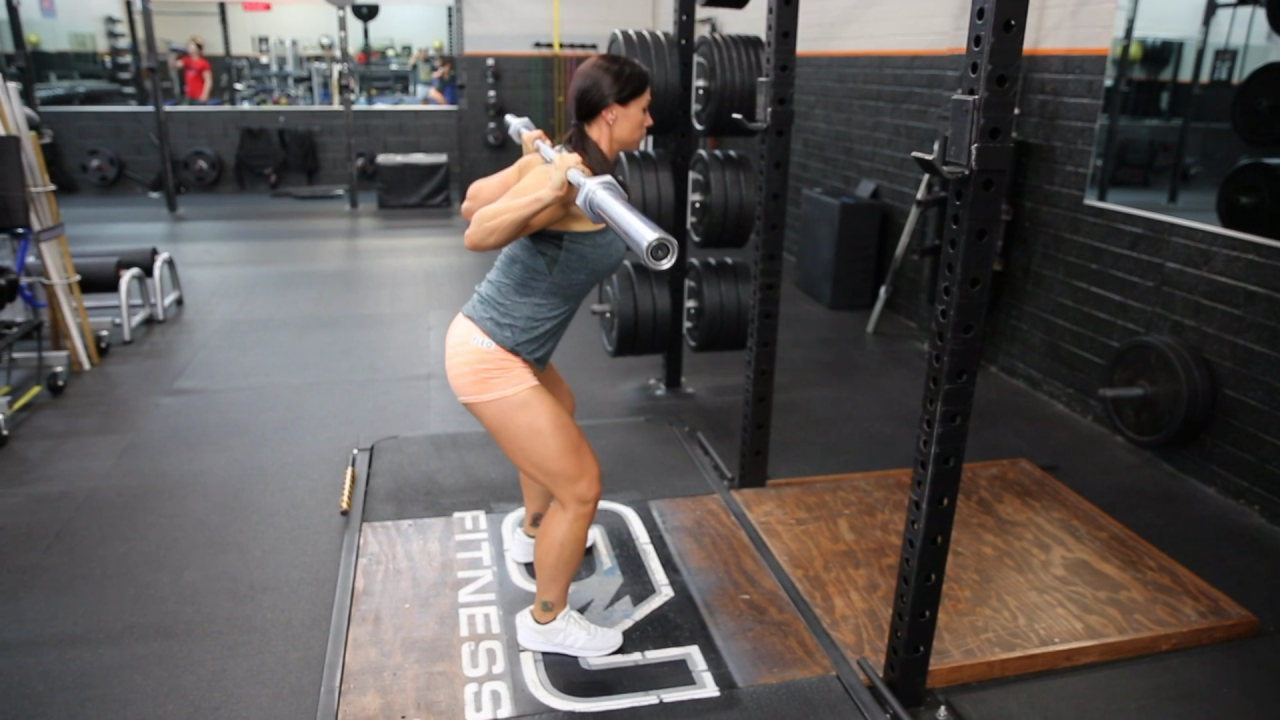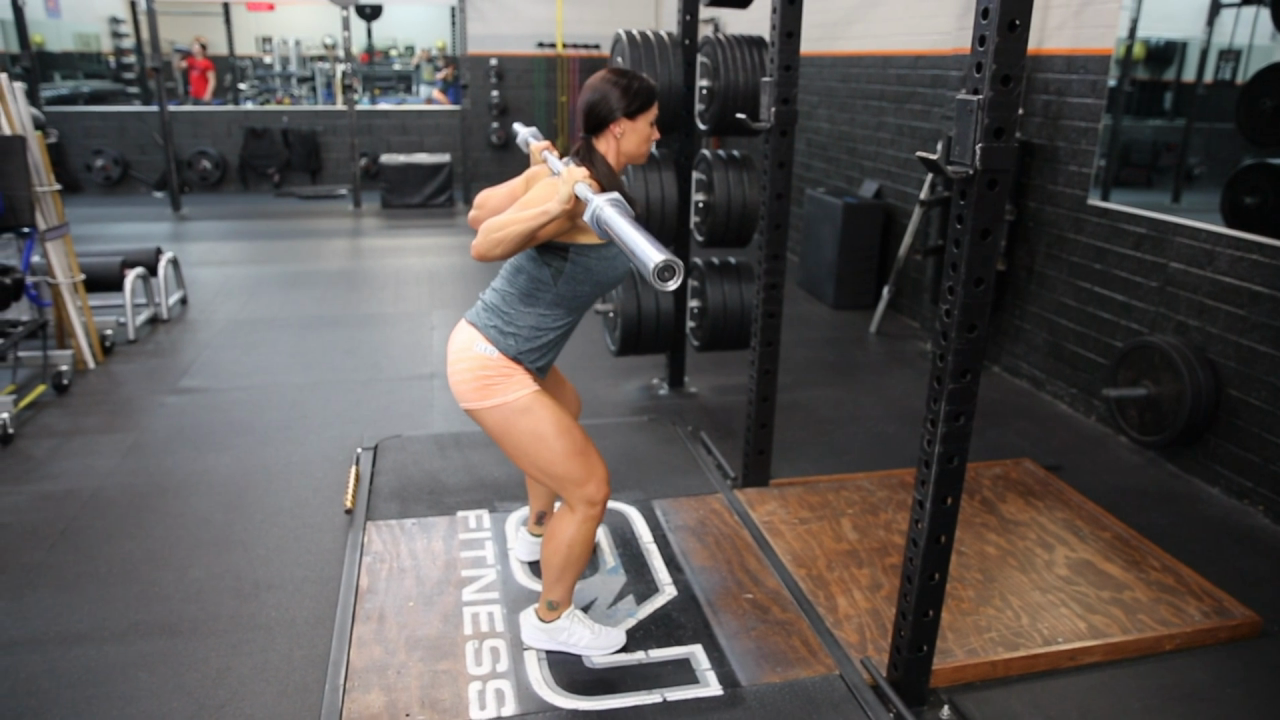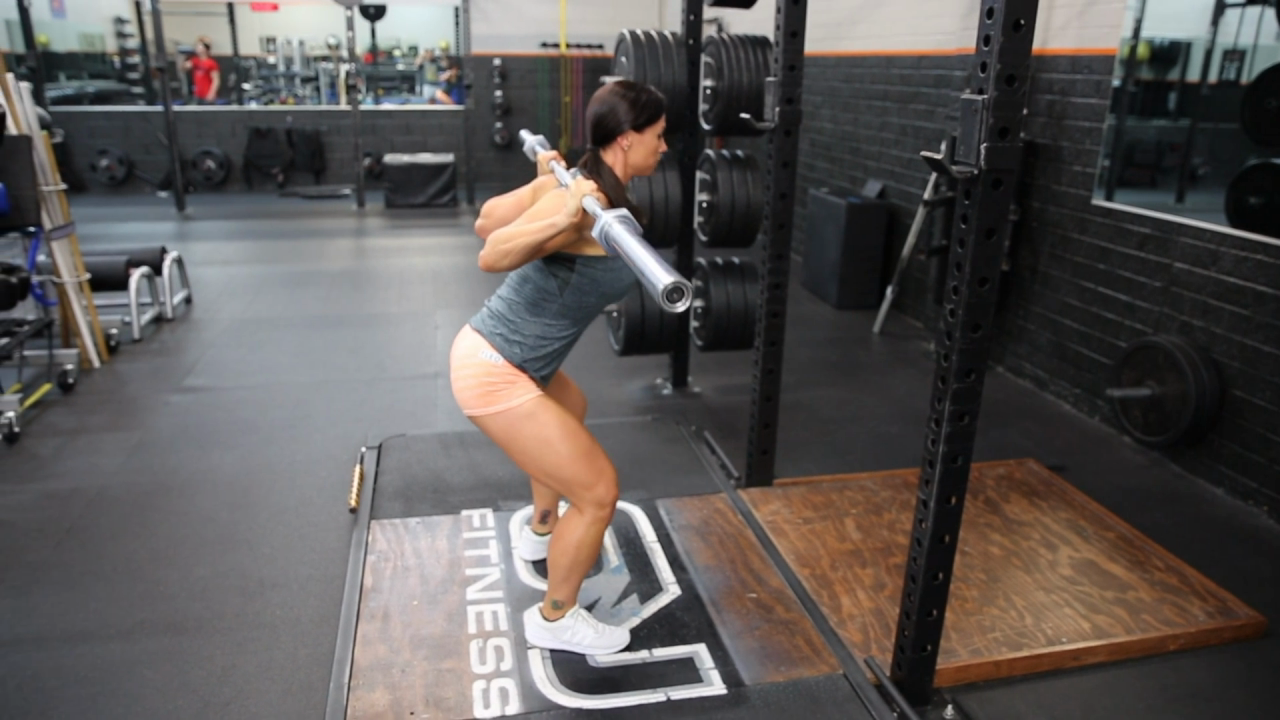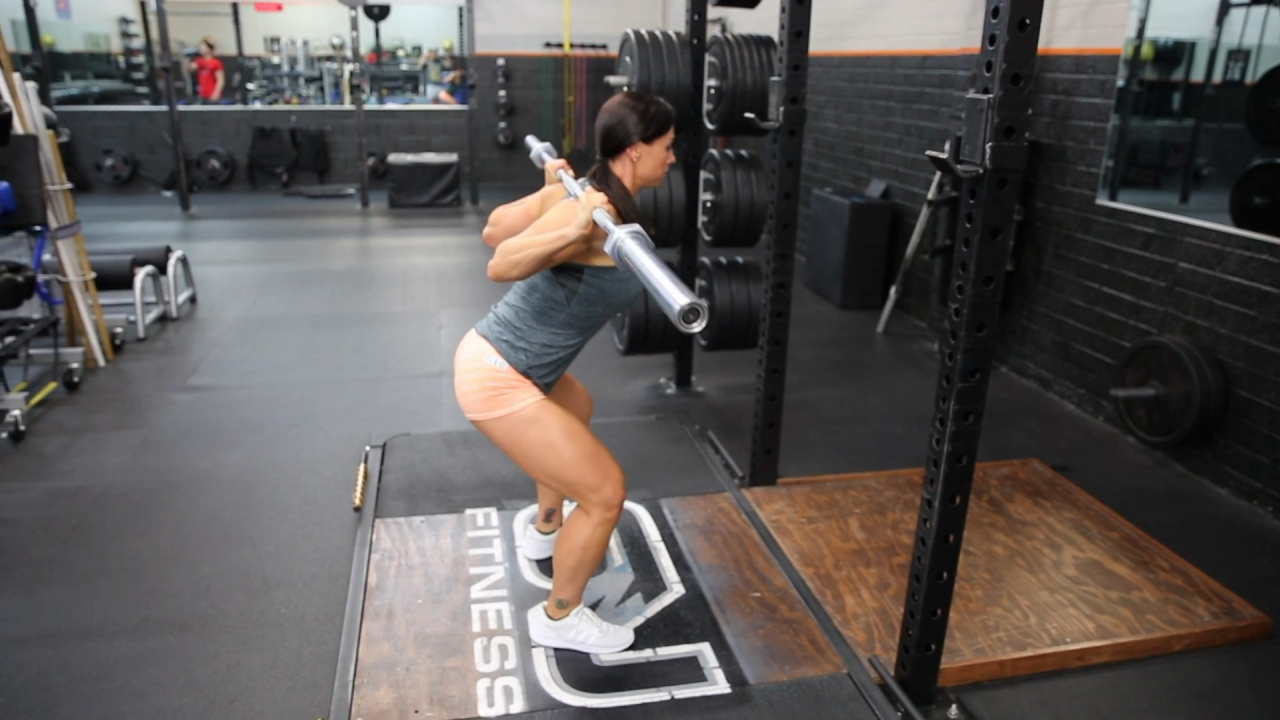
dt=0.2s
person 1, frame 1
left shoulder: (558, 163)
right shoulder: (574, 183)
left elbow: (471, 205)
right elbow: (478, 235)
left wrist: (531, 161)
right wrist: (544, 194)
left hip: (496, 341)
right hip: (492, 358)
left knee: (560, 415)
right knee: (580, 488)
left ankle: (533, 533)
right ankle: (547, 620)
person 1, frame 2
left shoulder: (561, 174)
right shoulder: (581, 195)
left elbow: (478, 214)
right elbow: (484, 245)
left wrist: (537, 173)
right wrist: (553, 208)
left hip: (495, 347)
right hip: (493, 367)
left knee: (565, 413)
right knee: (589, 490)
left ankle: (537, 532)
right ankle: (551, 619)
person 1, frame 3
left shoulder: (570, 184)
right shoulder: (589, 205)
left elbow: (485, 222)
right elbow: (492, 256)
left wrist: (543, 182)
right wrist: (561, 220)
left hip: (495, 352)
right hip: (495, 374)
left knee: (571, 412)
right knee: (598, 491)
left ankle: (541, 531)
right ankle: (555, 619)
person 1, frame 4
left shoulder: (576, 193)
right shoulder: (596, 215)
left elbow: (494, 231)
right elbow: (501, 265)
left wrist: (552, 189)
right wrist: (573, 231)
left hip: (498, 356)
right hip: (498, 379)
left knee: (578, 411)
right knee: (604, 492)
left ankle: (546, 529)
right ankle: (558, 618)
